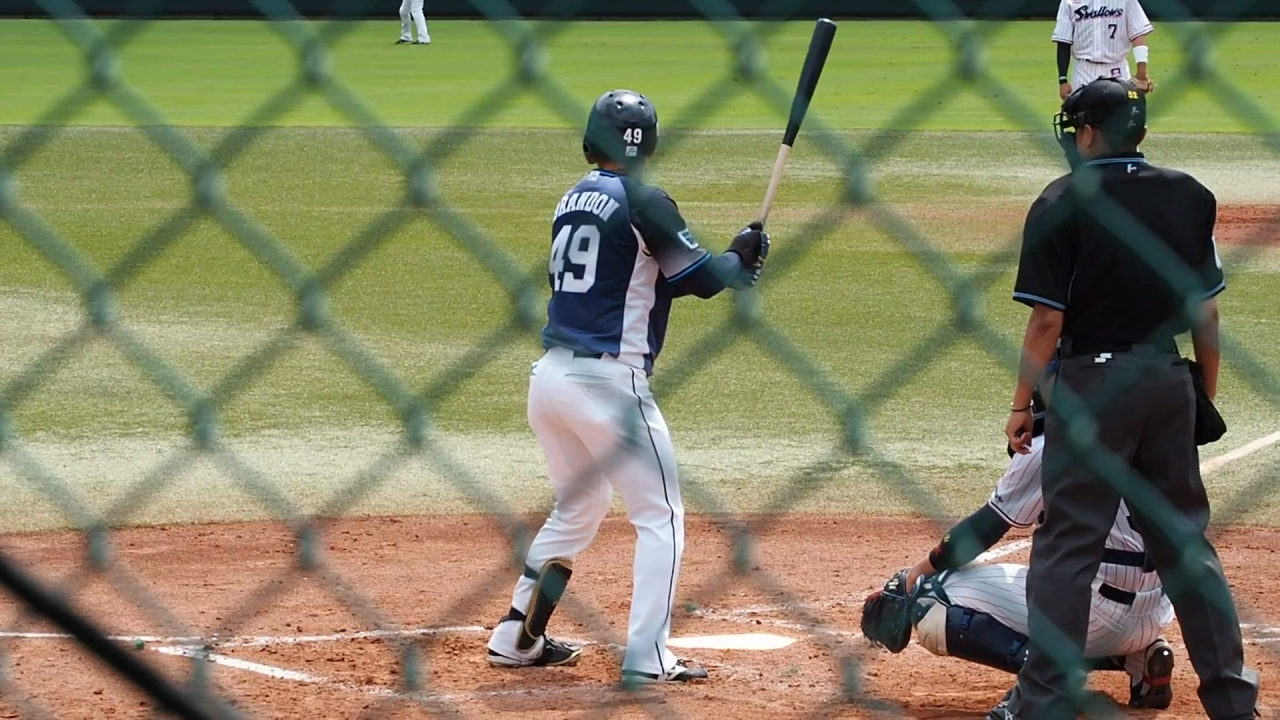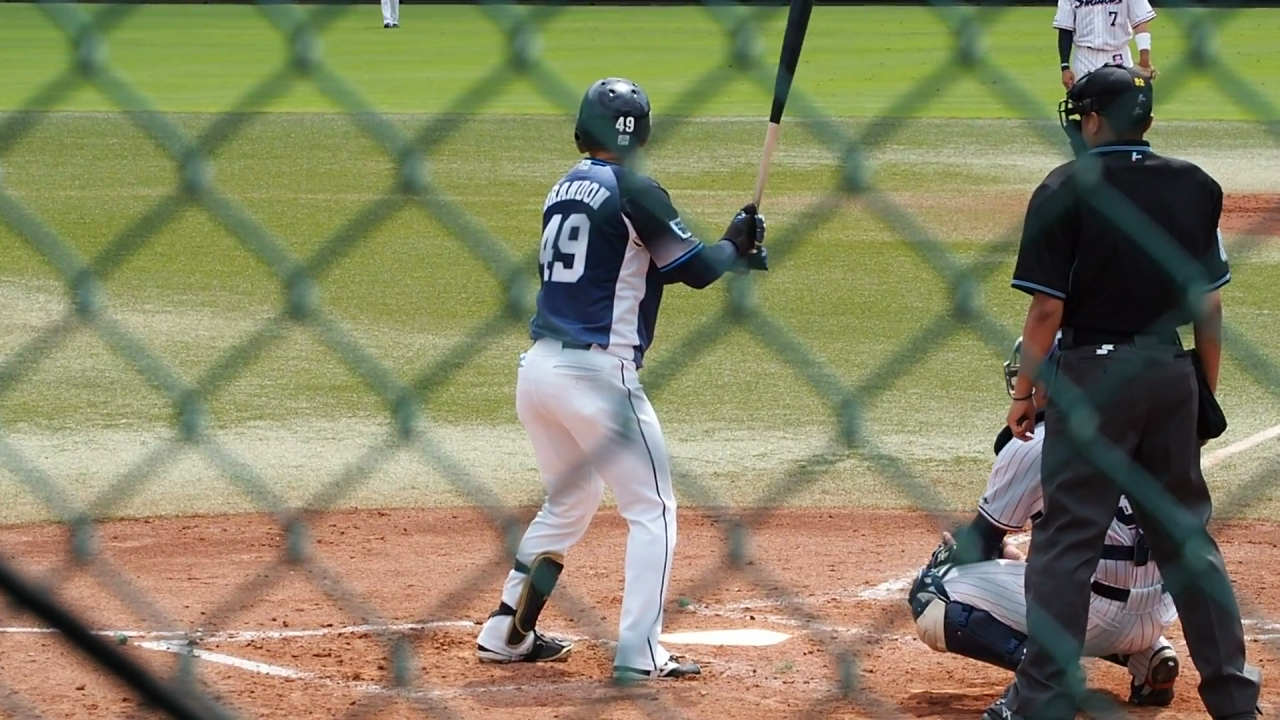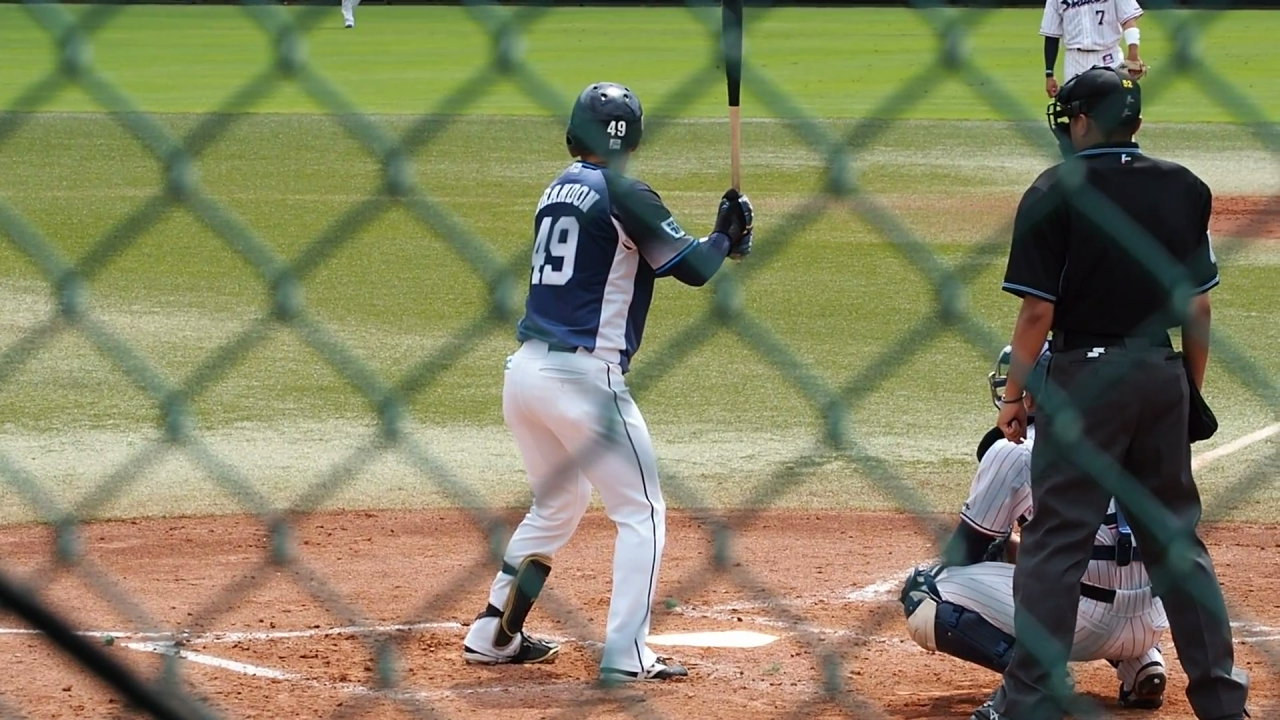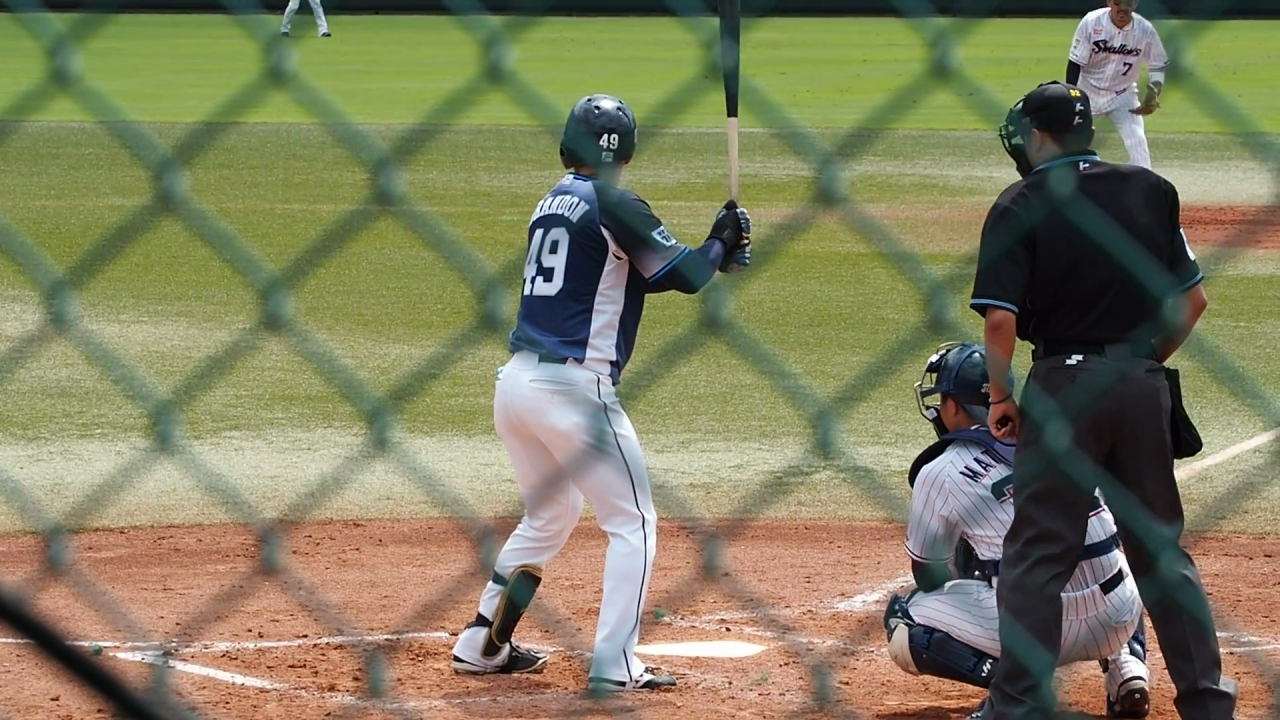
dt=0.7s
person 1, frame 1
left shoulder: (1063, 202)
right shoulder: (1190, 196)
left elbow: (1047, 318)
right elbow: (1206, 311)
left wrist: (1022, 402)
right wrist: (1205, 397)
left hip: (1094, 382)
right hip: (1169, 379)
left knee: (1067, 544)
right knee: (1185, 539)
person 1, frame 2
left shoulder: (1066, 188)
right shoulder: (1195, 186)
left elbow: (1047, 307)
right elbow: (1209, 301)
left wrist: (1023, 390)
right wrist: (1207, 391)
left hip: (1094, 372)
right hip: (1172, 371)
left knee: (1067, 537)
right knee: (1186, 532)
person 1, frame 3
left shoulder: (1055, 190)
right shoulder: (1185, 188)
left elbow: (1038, 309)
right elbow: (1198, 305)
left wrist: (1014, 393)
right wrist: (1192, 390)
left hip: (1085, 376)
right hip: (1162, 374)
left knee: (1056, 539)
right knee: (1175, 535)
person 1, frame 4
left shoulder: (1021, 203)
right shoulder: (1151, 190)
left elbow: (1000, 318)
right elbow: (1193, 300)
left wrist: (1000, 395)
left hip: (1066, 383)
right hip: (1143, 382)
left knee: (1037, 553)
right knee: (1161, 546)
person 2, frame 1
left shoulder: (571, 200)
right shoulder: (642, 202)
right elbow: (702, 280)
left wrist: (726, 264)
right wrist: (740, 255)
left hip: (550, 375)
right hip: (607, 381)
left knee: (576, 510)
right knee: (660, 517)
left ankle: (516, 637)
right ankle: (647, 658)
person 2, frame 2
left shoulder: (564, 187)
right shoulder: (633, 191)
right elbow: (696, 270)
left wrist: (730, 249)
right wrist: (736, 242)
left hip: (539, 367)
right hip: (597, 373)
left knee: (567, 504)
right knee: (652, 511)
left ankle: (507, 633)
right ankle: (639, 655)
person 2, frame 3
left shoulder: (557, 190)
right shoulder: (625, 196)
right elbow: (693, 269)
left wrist: (717, 240)
right wrist: (725, 233)
left hip: (526, 369)
right hip: (583, 376)
left knee: (555, 506)
right knee: (642, 512)
left ankle: (492, 633)
right ankle: (626, 655)
person 2, frame 4
left shoulder: (552, 201)
right shoulder: (614, 205)
right elbow: (686, 275)
left wrist: (714, 252)
right wrist: (720, 242)
left hip: (517, 381)
right hip: (572, 386)
left knee: (547, 517)
right knee: (632, 521)
left ankle: (481, 643)
right ankle: (614, 665)
person 3, frame 1
left shoulder: (1048, 448)
left elbow: (983, 529)
left wrist: (912, 577)
left hip: (1098, 614)
right hip: (1153, 616)
left knee: (929, 600)
right ankle: (1139, 657)
person 3, frame 2
left shoulder: (1030, 445)
left elbow: (981, 542)
left wrist: (947, 565)
right wrist: (1020, 559)
left hip: (1096, 612)
right hip: (1157, 615)
left knee: (931, 594)
right ankle: (1148, 655)
person 3, frame 3
left shoulder: (1014, 450)
left elbow: (964, 552)
left hip: (1082, 622)
right hip: (1149, 623)
left knee: (924, 592)
right ankle: (1140, 662)
person 3, frame 4
left shoulder: (939, 473)
left elbow: (929, 580)
left wrist: (963, 568)
right hip: (1121, 618)
left knee: (905, 623)
right ankle: (1126, 675)
